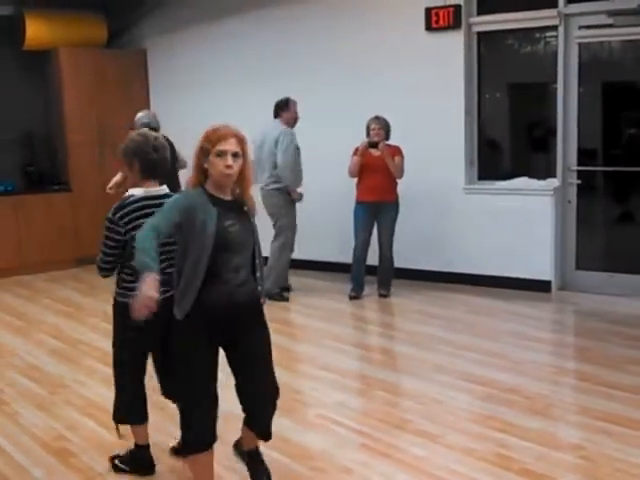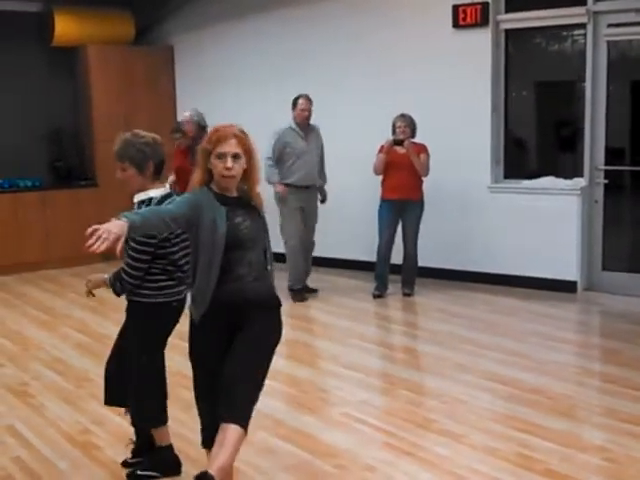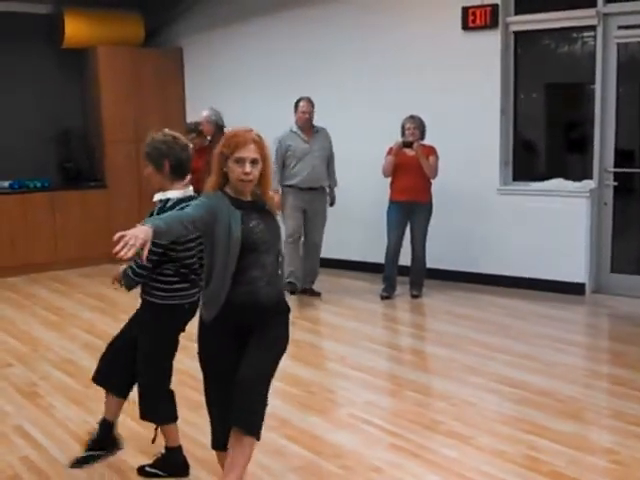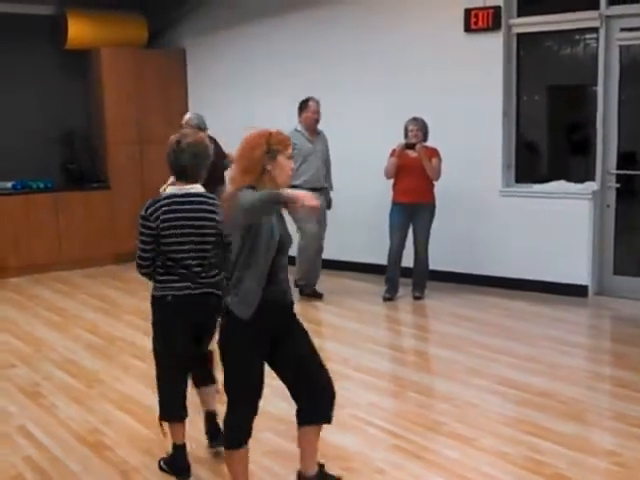
dt=0.5s
person 1, frame 1
left shoulder: (244, 203)
right shoulder: (191, 202)
right elbow: (150, 233)
left wrist: (253, 293)
right wrist: (150, 273)
left hip: (246, 313)
right hip: (199, 316)
left knee: (262, 394)
right knee: (199, 407)
left ankle: (249, 447)
person 1, frame 2
left shoulder: (251, 199)
right shoulder: (199, 202)
right elbow: (162, 215)
left wrist: (267, 294)
right wrist: (125, 222)
left hip: (260, 310)
right hip: (213, 315)
left knee: (239, 383)
right knee: (212, 401)
person 1, frame 3
left shoulder: (266, 205)
right shoulder: (214, 205)
right elbow: (182, 219)
right wrist: (149, 227)
left hip: (270, 316)
right hip: (223, 319)
left knee: (250, 391)
right knee: (222, 405)
person 1, frame 4
left shoulder: (274, 205)
right shoulder: (247, 201)
right elbow: (252, 205)
right wrist: (289, 196)
left hip: (280, 315)
right hip: (246, 320)
left knee: (318, 387)
right knee: (243, 403)
person 2, frame 1
left shoulder: (122, 211)
left elbow: (105, 266)
left hip: (134, 305)
right hip: (173, 301)
left knee: (130, 373)
right knee: (171, 366)
left ankle: (141, 453)
person 2, frame 2
left shoulder: (148, 213)
right shoulder: (172, 201)
left elbow: (130, 276)
left wrist: (102, 280)
left hip: (152, 306)
right hip: (167, 300)
left knee: (145, 377)
right knee: (122, 368)
right ankle: (146, 439)
person 2, frame 3
left shoulder: (165, 212)
right shoulder: (197, 204)
left elbow: (143, 269)
left wrist: (123, 273)
right wrist: (135, 270)
left hip: (163, 305)
right hip: (181, 299)
left knee: (153, 374)
right knee: (120, 356)
right ankle: (105, 435)
person 2, frame 4
left shoulder: (154, 209)
right shoulder: (217, 207)
left elbow: (144, 266)
right elbow: (229, 258)
left hip: (170, 301)
right hip: (209, 299)
left knee: (171, 369)
right knee: (199, 355)
right ankle: (213, 424)
person 3, frame 1
left shoulder: (265, 134)
right shoulder: (286, 134)
left elbow: (259, 164)
right elbow: (285, 165)
right wrist: (294, 190)
left hip: (269, 191)
right hip: (281, 194)
left knee: (284, 238)
right knee: (284, 240)
left ankle: (279, 281)
right ankle: (271, 288)
person 3, frame 2
left shoulder: (316, 132)
right shoulder: (283, 135)
right elbow: (270, 162)
left wrist: (322, 185)
right wrist: (276, 183)
left hip: (310, 193)
right hip: (289, 193)
left knee: (308, 240)
right knee: (293, 239)
left ankle: (302, 281)
right ankle: (295, 285)
person 3, frame 3
left shoulder: (323, 135)
right shoulder: (285, 138)
left elbow: (330, 163)
right elbow: (276, 167)
left wrist: (332, 188)
right wrist: (275, 191)
left hip: (318, 195)
right hip: (293, 194)
left knee: (314, 241)
right knee: (292, 235)
left ankle: (307, 283)
right ankle: (292, 280)
person 3, frame 4
left shoulder: (322, 137)
right shoulder: (290, 138)
left wrist: (328, 192)
left hip: (318, 194)
left knee: (317, 242)
right knee: (310, 232)
left ankle: (309, 284)
right ankle: (302, 279)
person 4, frame 1
left shoulder: (394, 150)
right shoulder: (360, 149)
left elbow: (399, 174)
right elbow: (352, 173)
left wrist: (385, 154)
right wrist: (360, 153)
left hip: (388, 204)
right hip: (364, 204)
left knee: (386, 246)
right knee: (360, 245)
left ankle: (384, 286)
right ankle: (357, 286)
person 4, frame 2
left shoulder: (420, 148)
right shoulder: (386, 147)
left elbow: (424, 172)
right elbow: (377, 171)
left wrist: (411, 152)
right wrist: (386, 150)
left hip: (413, 202)
right hip: (389, 201)
left knee: (410, 245)
right knee: (384, 243)
left ankle: (408, 284)
right ankle: (380, 285)
person 4, frame 3
left shoulder: (429, 150)
right shoulder: (394, 149)
left elbow: (433, 174)
right elbow: (386, 173)
left wrist: (420, 154)
right wrist: (394, 153)
left hip: (421, 204)
right hip: (397, 203)
left knee: (418, 247)
right knee: (393, 245)
left ankle: (416, 286)
right ankle: (388, 286)
person 4, frame 4
left shoulder: (432, 152)
right shoulder: (397, 151)
left elbow: (435, 176)
right elbow: (388, 174)
left wrist: (422, 155)
right wrist: (397, 154)
left hip: (424, 206)
right hip: (400, 205)
left knee: (421, 248)
right knee: (395, 247)
left ankle: (418, 288)
right ankle: (391, 288)
